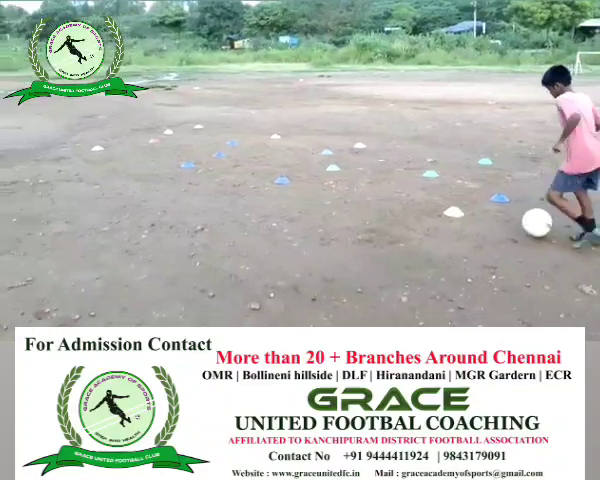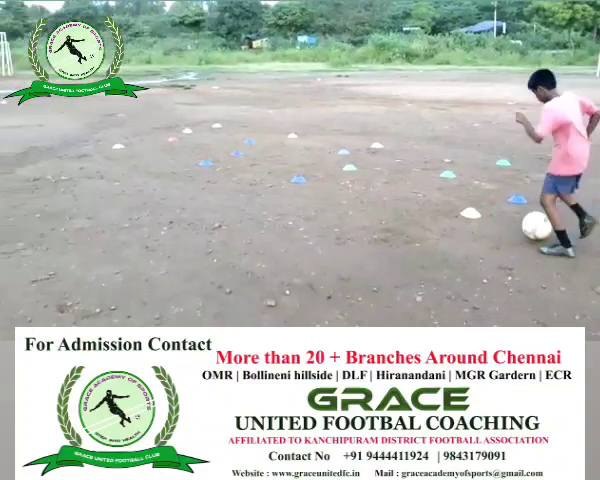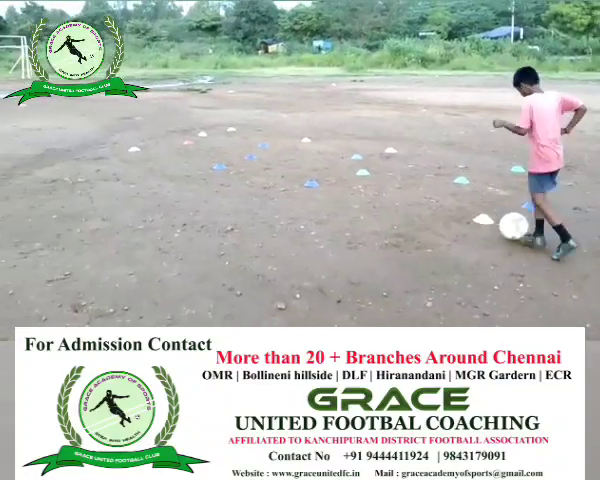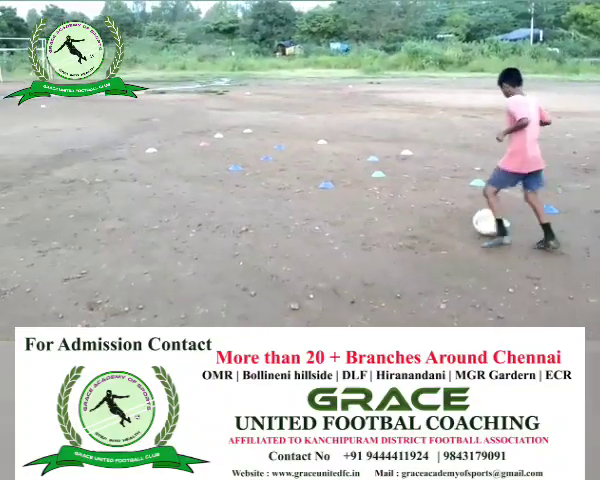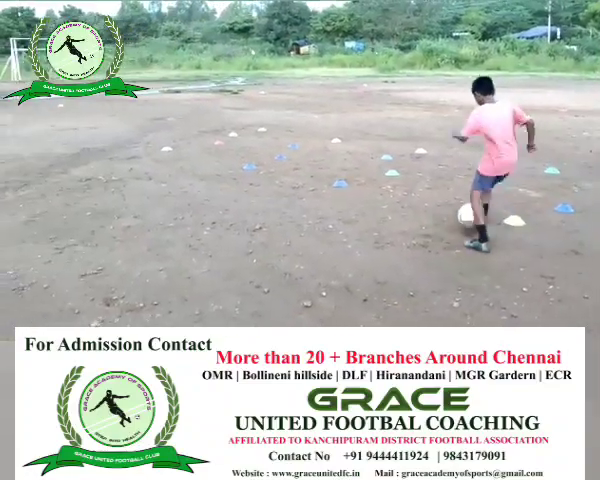
dt=0.2s
person 1, frame 1
left shoulder: (563, 100)
right shoulder: (584, 98)
left elbow: (575, 117)
left wrist: (561, 141)
left hip: (579, 159)
left knee: (553, 196)
right knee: (580, 192)
person 1, frame 2
left shoulder: (551, 109)
right shoulder: (573, 97)
left elbow: (537, 137)
left wrist: (524, 121)
left hip: (565, 162)
right hip: (580, 158)
left knee: (547, 201)
right knee: (561, 191)
left ankle: (566, 246)
right ankle: (585, 217)
person 1, frame 3
left shoulder: (529, 102)
right shoulder: (556, 96)
left elbow: (522, 130)
right elbow: (582, 108)
left wrist: (502, 123)
right wrist: (568, 127)
left hip: (541, 159)
right hip: (556, 157)
left knee: (539, 201)
right knee: (539, 194)
left ankle: (567, 240)
right ankle: (538, 236)
person 1, frame 4
left shoulder: (512, 101)
right shoulder: (533, 101)
left elbow: (524, 120)
right elbow: (547, 121)
left wrist: (505, 132)
left hip: (516, 160)
right hip: (535, 159)
left knee: (489, 191)
right knee: (531, 197)
left ankle: (502, 234)
right ankle: (550, 238)
person 1, frame 5
left shoulder: (478, 113)
right shoulder: (509, 106)
left elbow: (463, 137)
right elbow: (529, 122)
left wrist: (456, 135)
right wrist: (531, 142)
left hip: (493, 163)
right hip: (511, 161)
left knee: (475, 196)
right knee: (485, 189)
left ankle: (483, 240)
right ankle: (482, 220)
